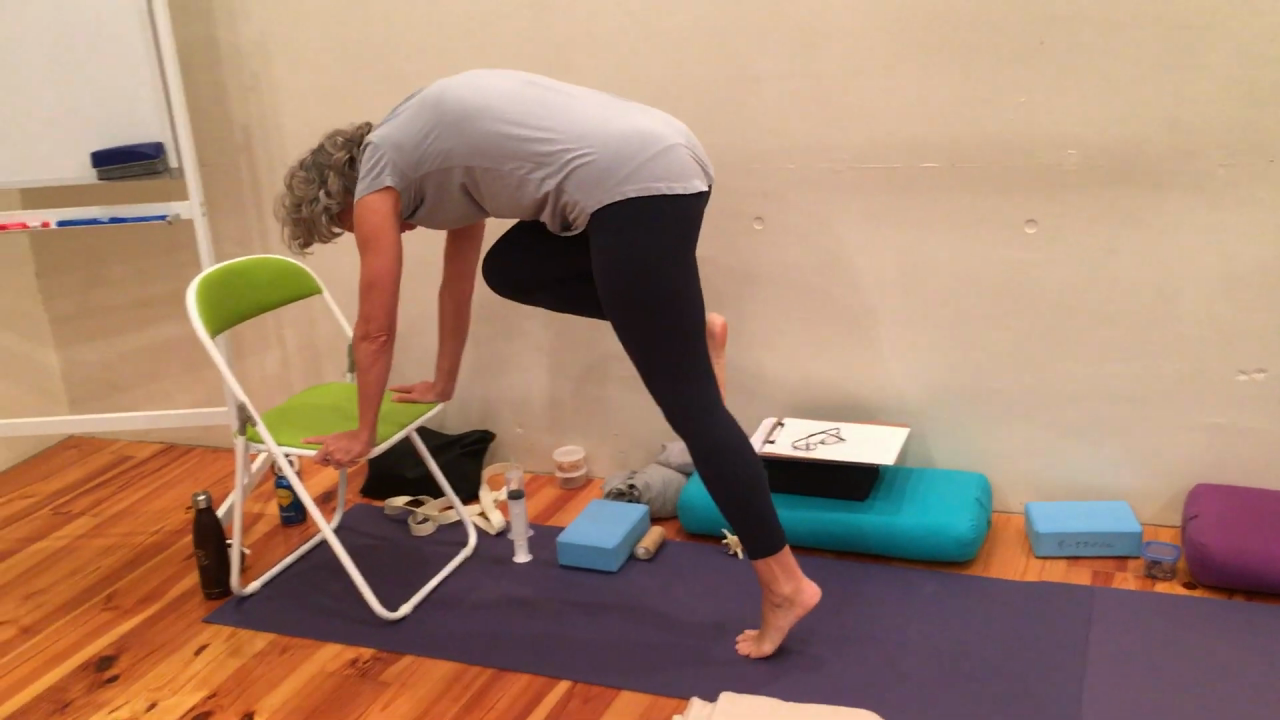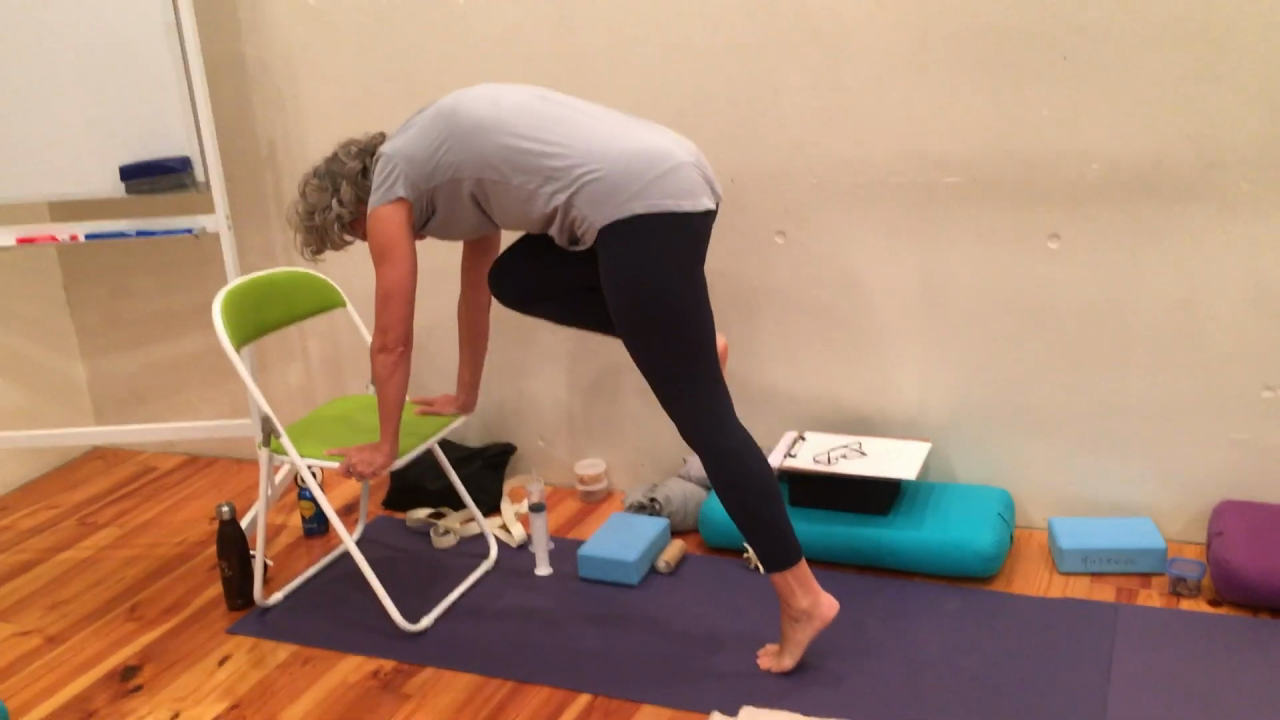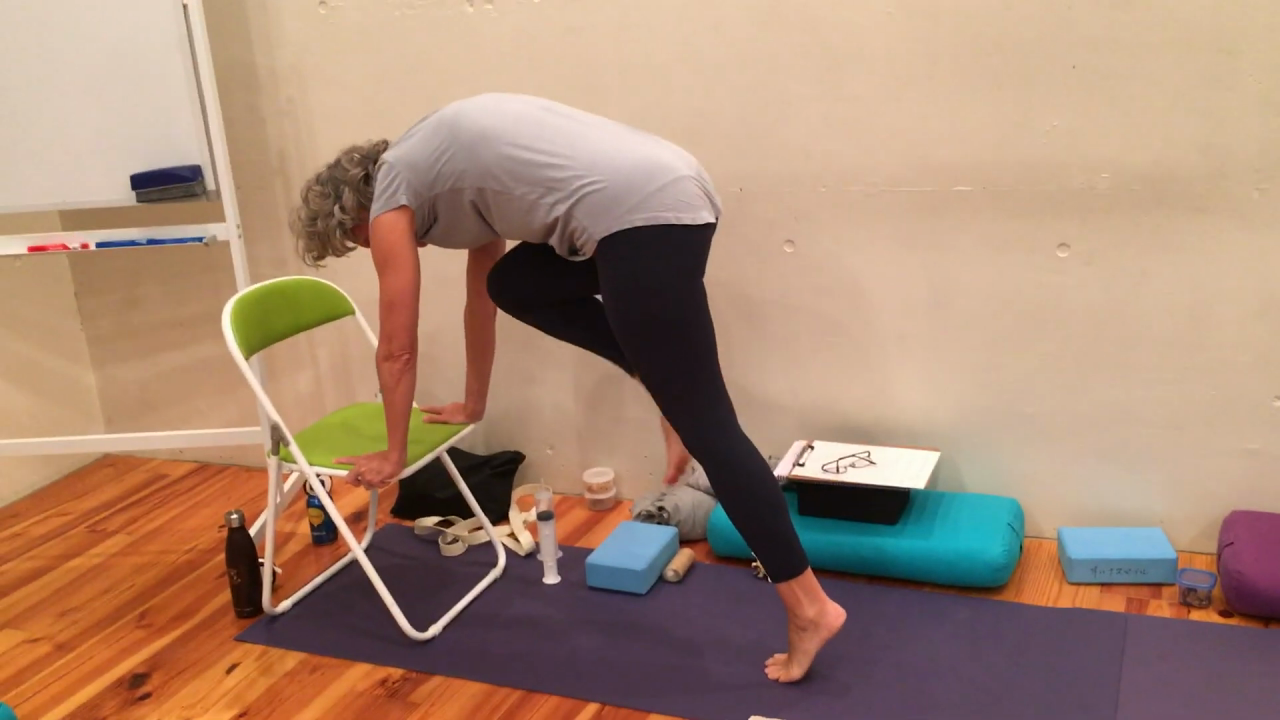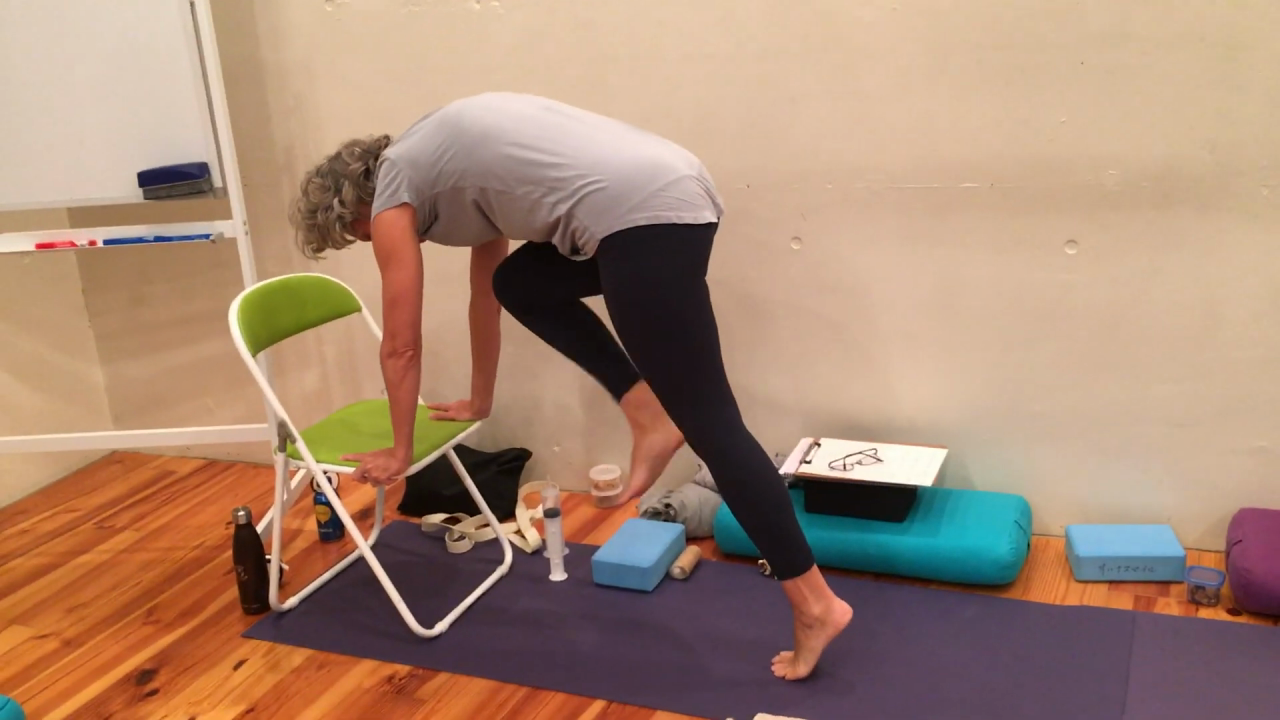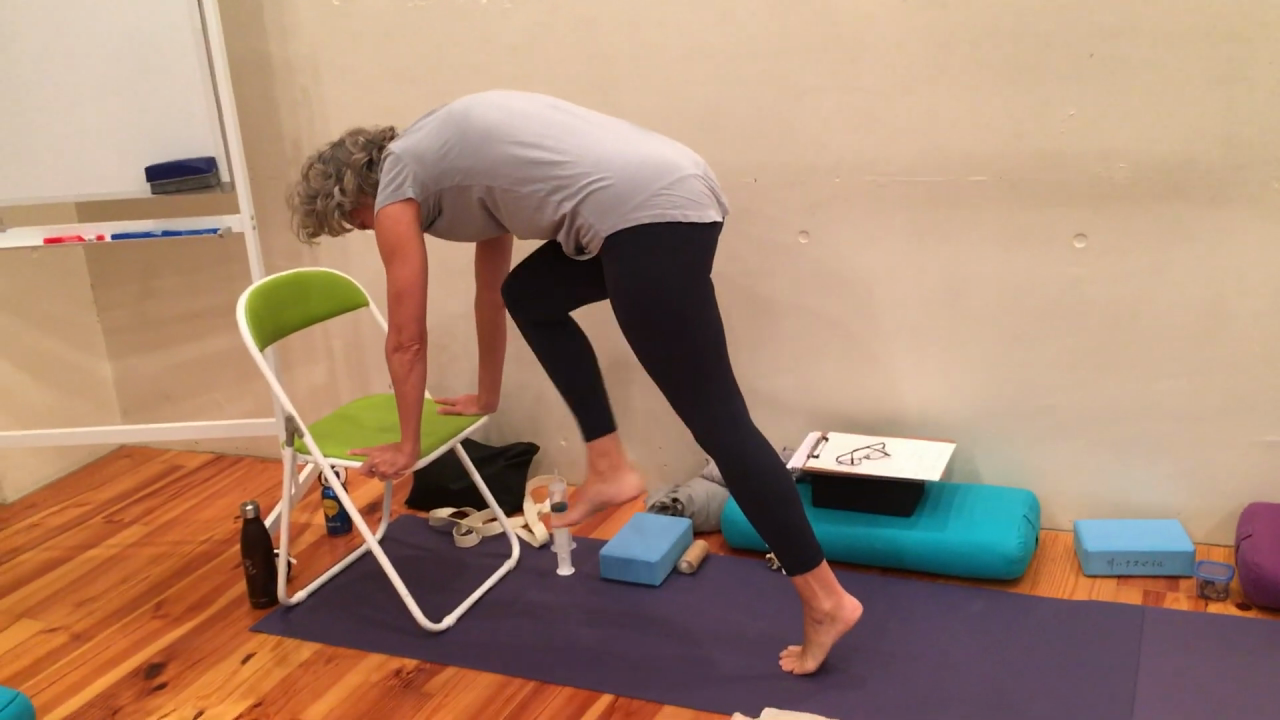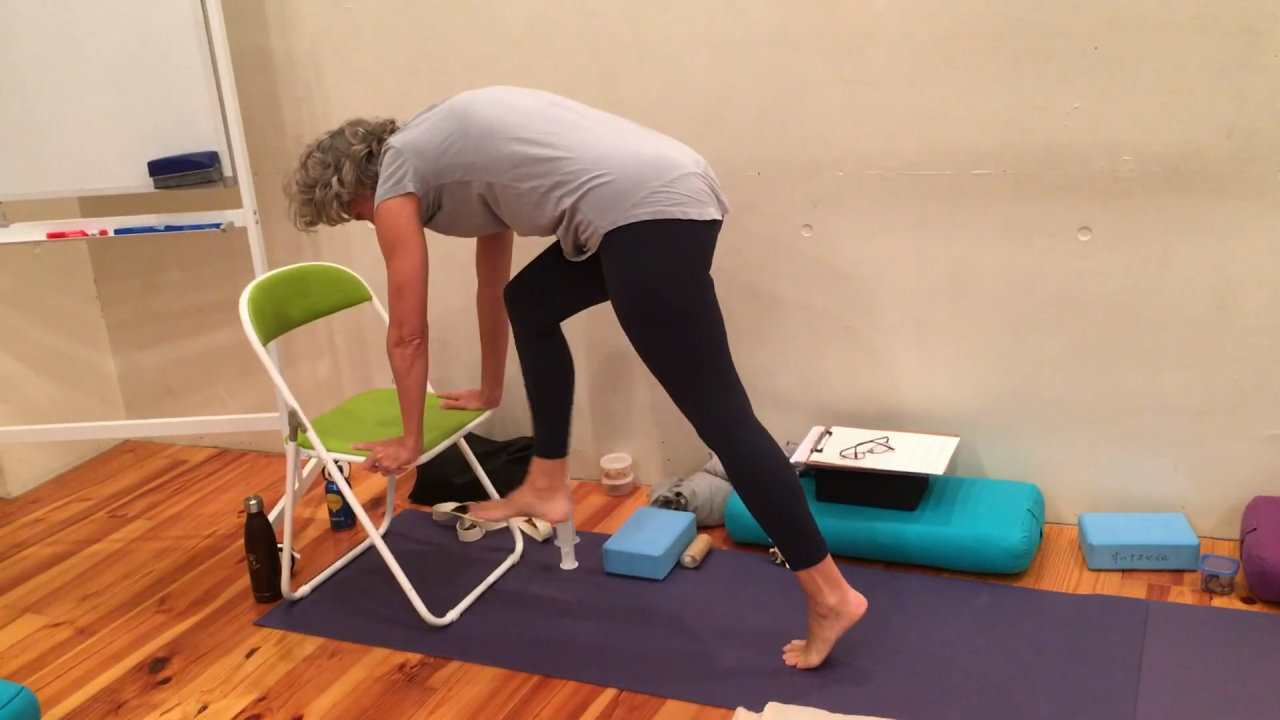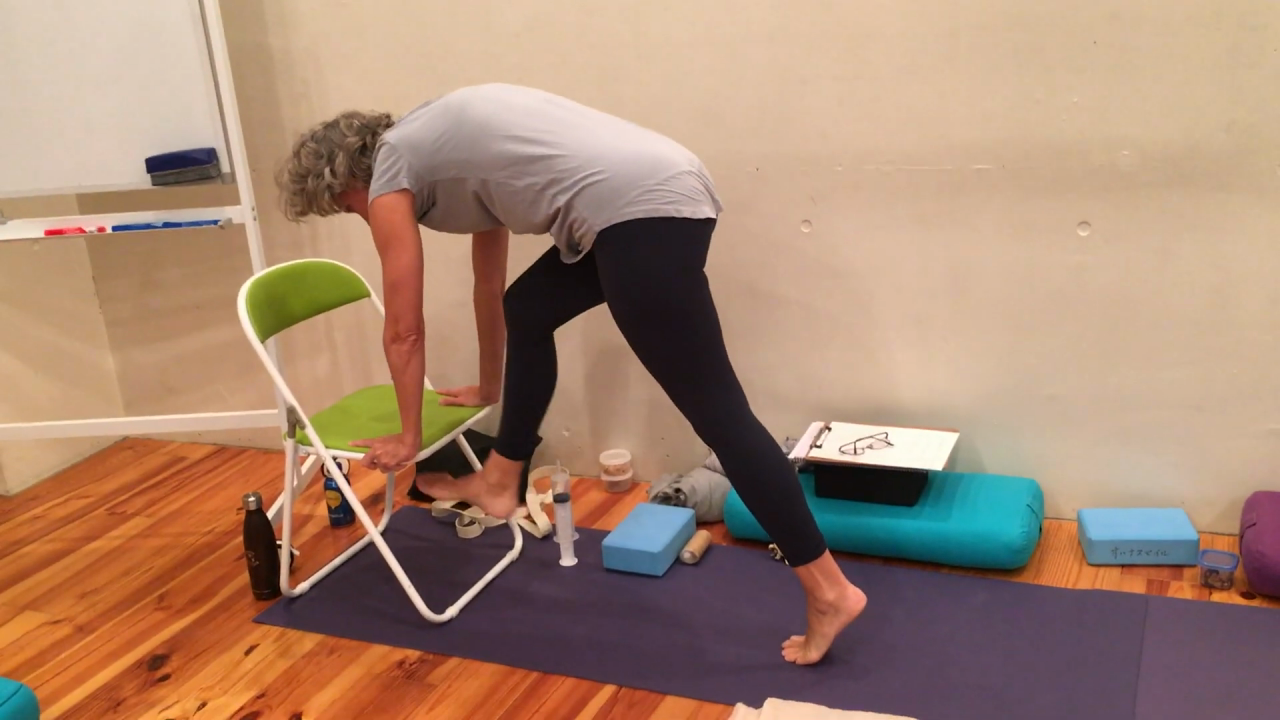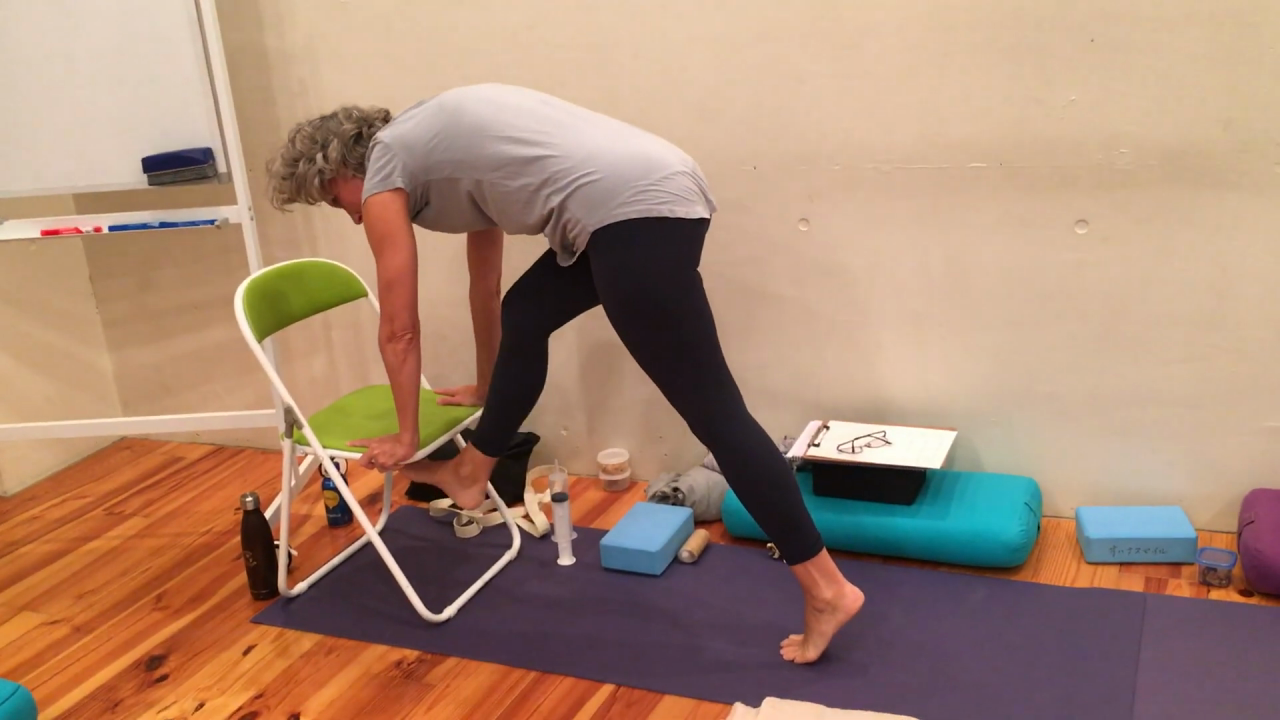
dt=0.2s
person 1, frame 1
left shoulder: (376, 179)
right shoulder: (425, 150)
left elbow: (375, 330)
right elbow: (457, 279)
left wrist: (362, 435)
right wrist: (442, 383)
left hip: (634, 185)
right hip: (662, 157)
left knee: (687, 401)
right knee: (509, 270)
left ankle: (785, 586)
right ankle: (687, 327)
person 1, frame 2
left shoulder: (389, 191)
right shoulder: (439, 160)
left elbow: (392, 342)
right elbow: (475, 290)
left wrist: (385, 446)
right wrist: (465, 396)
left hip: (642, 202)
right hip: (670, 175)
left knee: (699, 414)
right knee: (513, 279)
left ankle: (803, 599)
right ankle: (689, 346)
person 1, frame 3
left shoulder: (391, 198)
right shoulder: (440, 166)
left elbow: (396, 350)
right elbow: (479, 299)
left wrist: (393, 455)
right wrist: (472, 405)
left hip: (641, 214)
right hip: (671, 187)
left knee: (703, 424)
right knee: (511, 284)
left ankle: (810, 608)
right ankle: (670, 376)
person 1, frame 4
left shoulder: (392, 195)
right shoulder: (439, 161)
left elbow: (400, 346)
right elbow: (484, 296)
left wrist: (399, 452)
right wrist: (478, 402)
left hip: (643, 214)
right hip: (671, 186)
left knee: (708, 423)
right knee: (516, 284)
left ankle: (816, 606)
right ankle: (649, 415)
person 1, frame 5
left shoulder: (396, 188)
right shoulder: (444, 155)
left elbow: (406, 340)
right elbow: (489, 290)
left wrist: (407, 446)
right wrist: (486, 397)
left hip: (647, 214)
right hip: (675, 187)
left knee: (716, 421)
right knee: (527, 296)
left ankle: (826, 601)
right ankle: (610, 468)
person 1, frame 6
left shoulder: (396, 181)
right shoulder: (445, 150)
left elbow: (407, 335)
right elbow: (491, 286)
left wrist: (409, 441)
right wrist: (489, 391)
left hip: (646, 211)
right hip: (672, 186)
left knee: (719, 417)
right knee: (527, 303)
left ankle: (831, 596)
right ankle: (547, 485)
person 1, frame 7
left shoulder: (390, 177)
right shoulder: (437, 145)
left elbow: (403, 331)
right elbow: (489, 285)
left wrist: (408, 438)
right wrist: (489, 386)
left hip: (639, 211)
right hip: (666, 184)
left knee: (716, 414)
right knee: (528, 309)
left ankle: (830, 592)
right ankle: (498, 483)
person 1, frame 8
left shoulder: (385, 173)
right shoulder: (433, 145)
left elbow: (400, 329)
right elbow: (486, 287)
left wrist: (406, 436)
right wrist: (486, 385)
left hip: (634, 212)
right hip: (661, 186)
left knee: (713, 413)
right knee: (525, 314)
left ankle: (827, 591)
right ankle: (471, 472)
